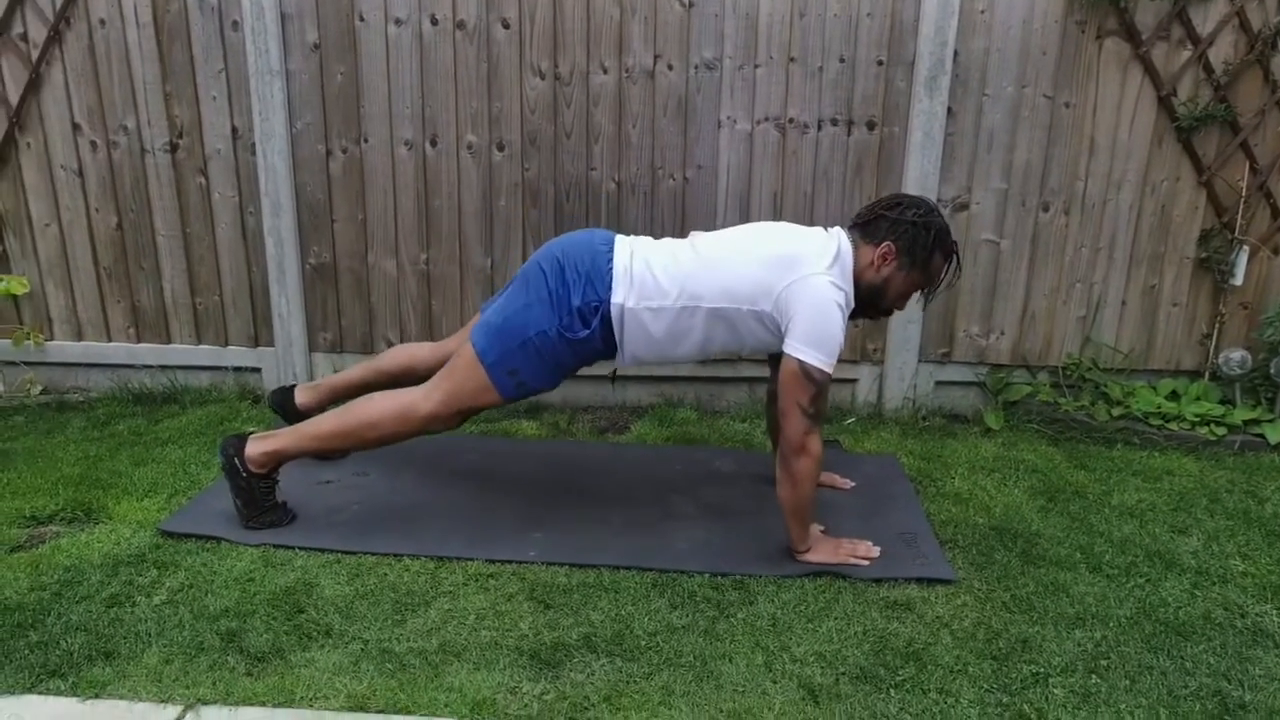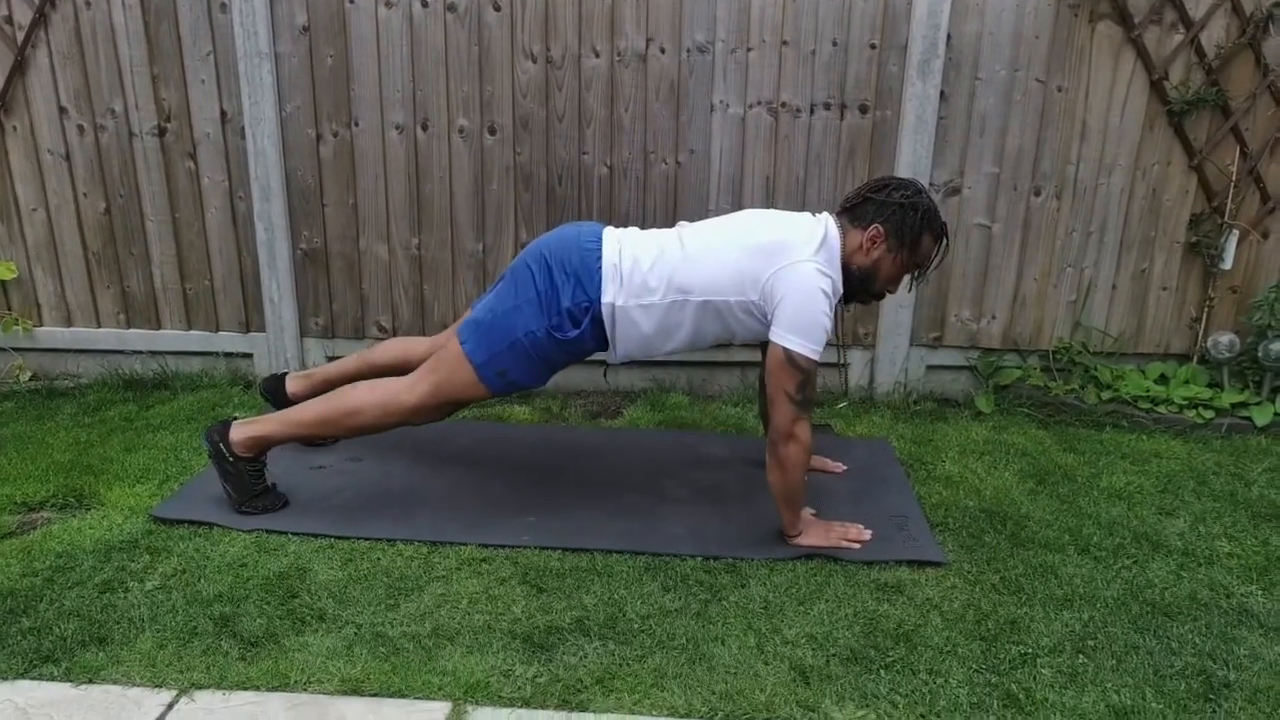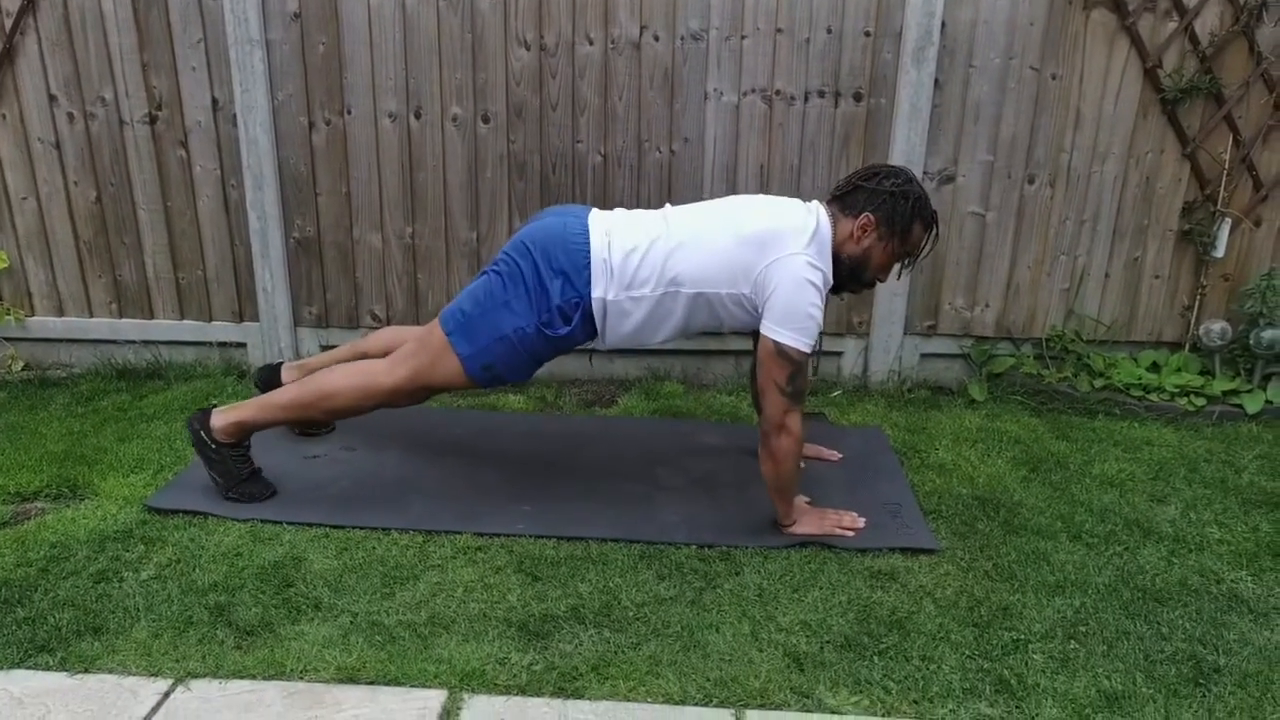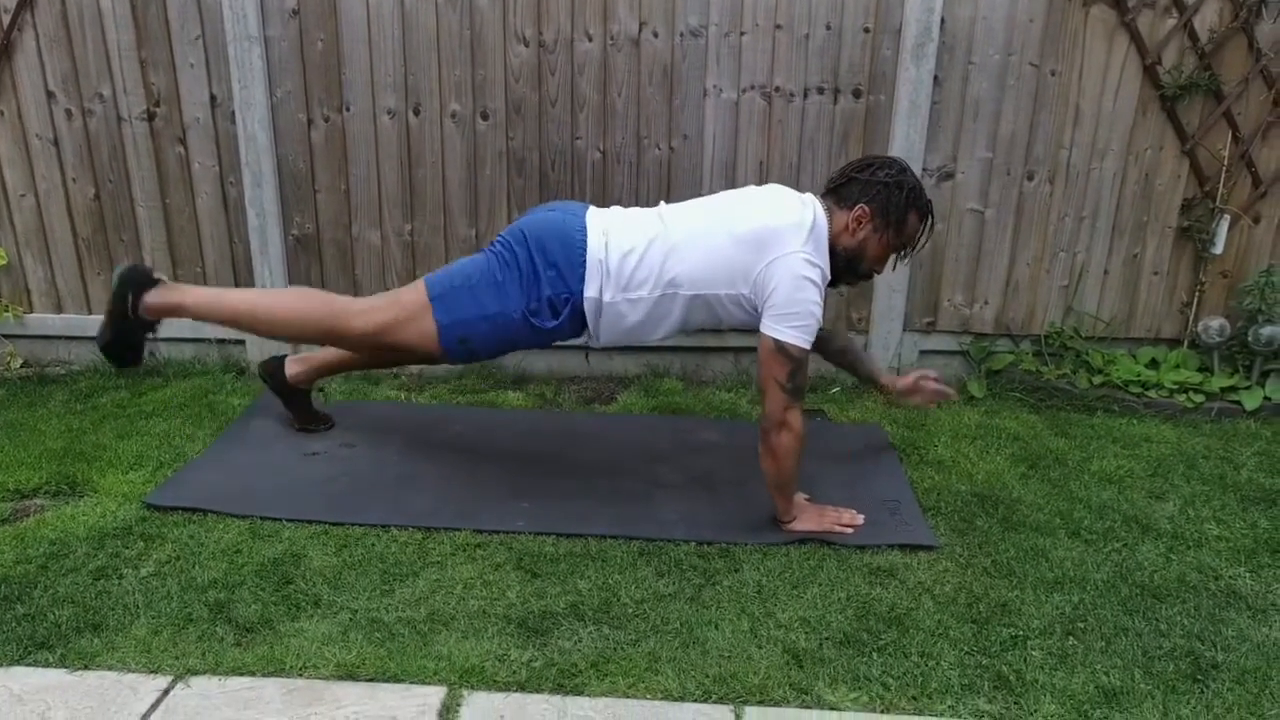
dt=0.3s
person 1, frame 1
left shoulder: (813, 253)
right shoulder: (824, 297)
left elbow: (780, 388)
right elbow: (800, 435)
left wrist: (796, 465)
right wrist: (806, 542)
left hip: (590, 269)
right hip: (583, 294)
left knee: (448, 357)
right knee: (439, 403)
left ankle: (304, 397)
right ankle: (257, 454)
person 1, frame 2
left shoulder: (801, 239)
right shoulder: (811, 283)
left elbow: (773, 388)
right elbow: (788, 420)
left wrist: (789, 451)
right wrist: (798, 523)
left hip: (579, 261)
right hip: (575, 294)
left knee: (440, 352)
right knee: (426, 395)
left ankle: (298, 386)
right ankle: (245, 440)
person 1, frame 3
left shoulder: (794, 222)
right shoulder: (801, 275)
left elbow: (769, 383)
right elbow: (779, 413)
left wrist: (788, 438)
right wrist: (792, 512)
left hip: (571, 244)
right hip: (566, 284)
left knee: (430, 342)
right knee: (411, 374)
left ankle: (287, 375)
right ankle: (230, 423)
person 1, frame 4
left shoulder: (791, 212)
right shoulder: (800, 270)
left elbow: (805, 327)
right elbow: (780, 413)
left wrist: (884, 378)
right wrist: (792, 509)
left hip: (563, 240)
right hip: (558, 283)
left knee: (389, 327)
right knee: (371, 322)
left ankle: (294, 375)
right ankle: (155, 297)
